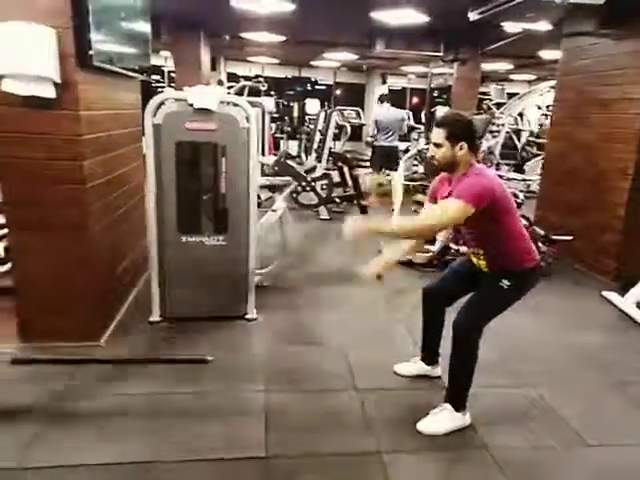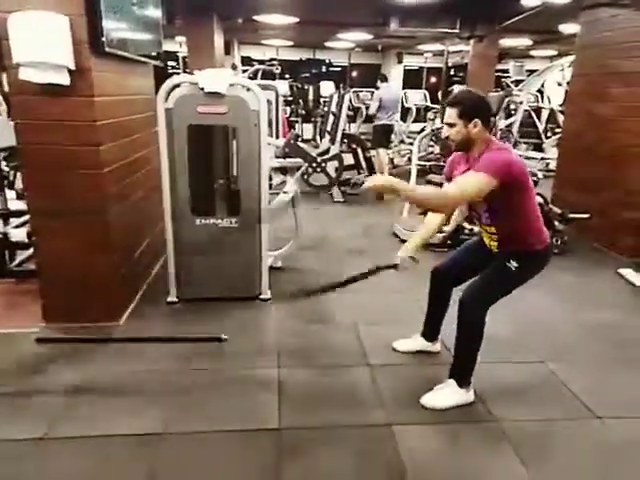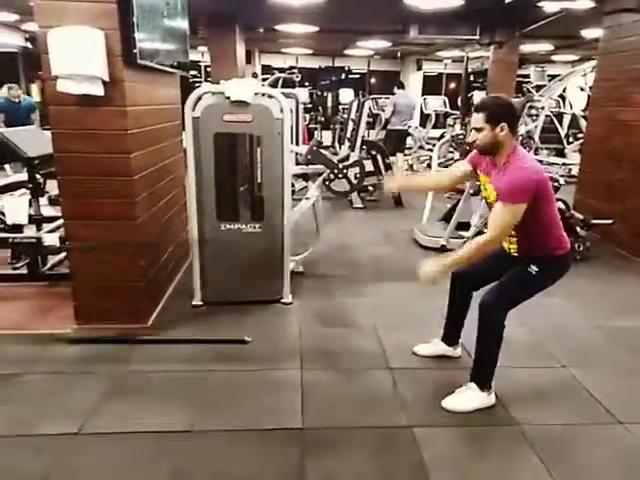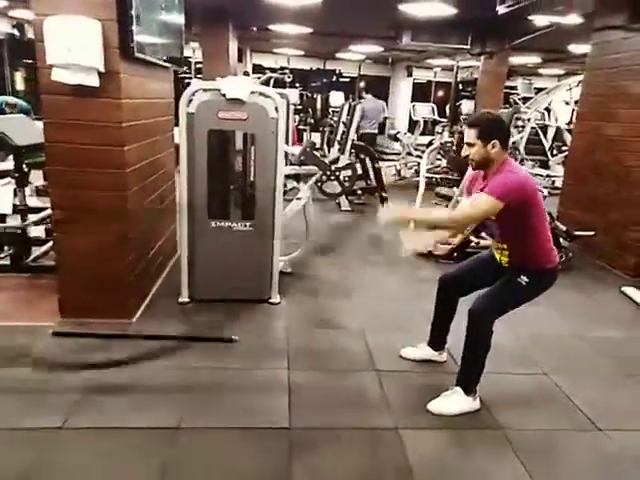
dt=1s
person 1, frame 1
left shoulder: (478, 184)
right shoulder: (444, 180)
left elbow: (429, 227)
right elbow: (418, 229)
left wrist: (369, 226)
right wrist: (383, 261)
left hip: (515, 269)
right hip: (482, 259)
left knee: (466, 325)
right knee: (433, 294)
left ankle: (456, 410)
right ankle: (429, 362)
person 1, frame 2
left shoulder: (499, 161)
right shoulder: (459, 158)
left elbow: (449, 201)
right elbow: (442, 210)
left wrist: (393, 185)
right wrist: (412, 244)
left hip: (527, 250)
right hip: (494, 239)
left knee: (472, 302)
right knee: (442, 275)
left ankle: (460, 386)
right ankle: (429, 338)
person 1, frame 3
left shoulder: (522, 175)
right shoulder: (484, 156)
left elbow: (492, 238)
right elbow: (447, 180)
left wrist: (442, 265)
right wrist: (404, 182)
left hip: (547, 256)
right hip: (515, 246)
left knee: (492, 304)
right knee: (462, 278)
left ankle: (481, 389)
right ankle: (449, 343)
person 1, frame 4
left shoulder: (512, 181)
right shoulder: (480, 173)
left elbow: (459, 220)
right elbow: (460, 218)
left wrist: (404, 214)
right wrist: (423, 240)
left hip: (535, 268)
right hip: (504, 256)
left knee: (481, 312)
right knee: (449, 283)
left ankle: (467, 394)
right ankle: (435, 347)
